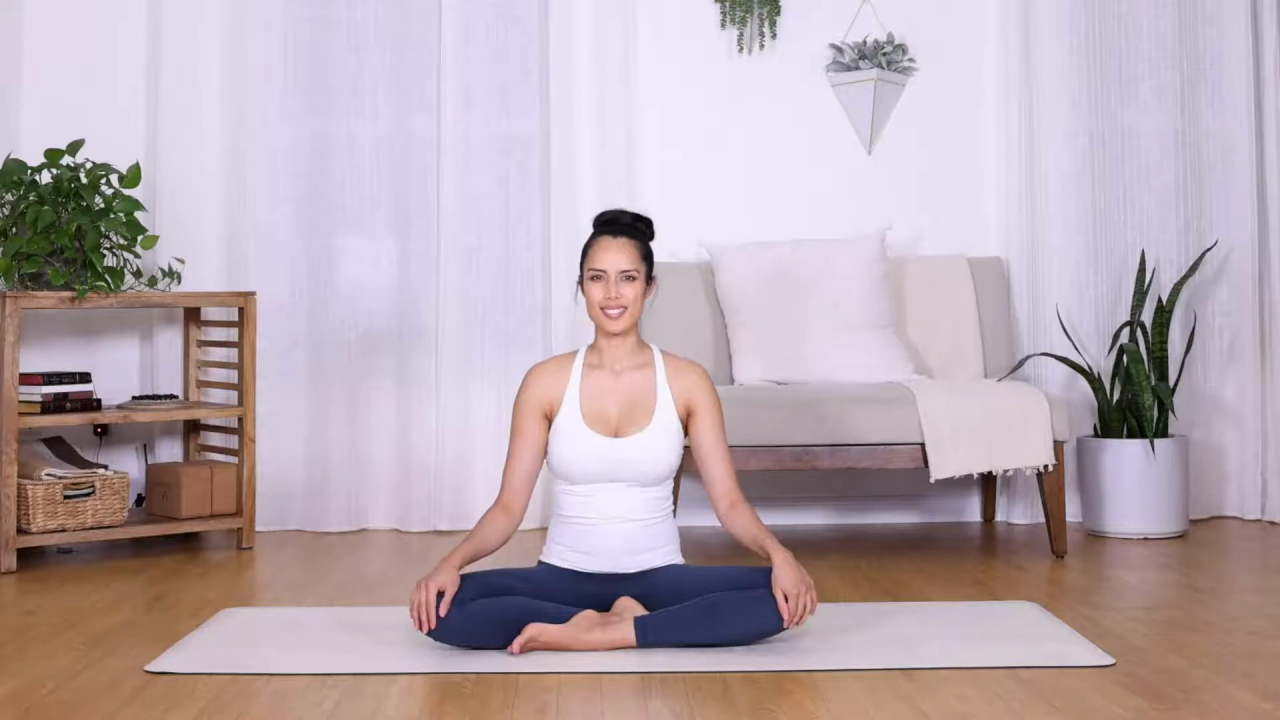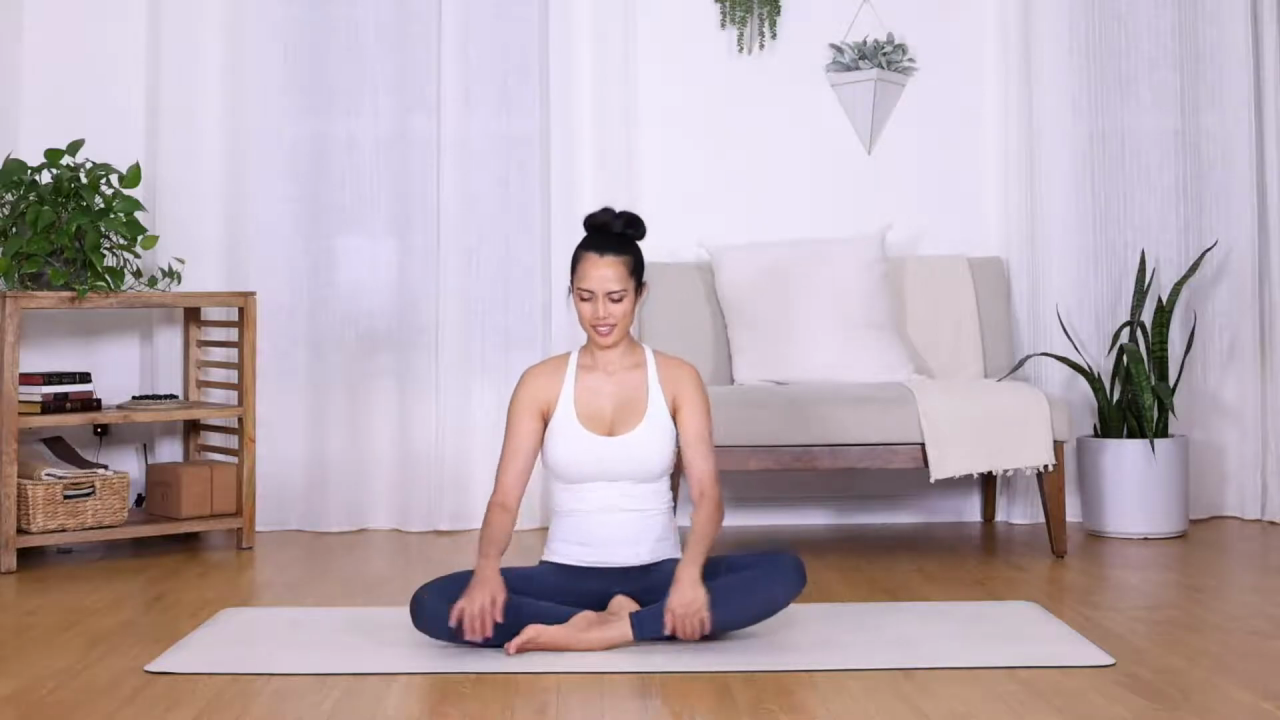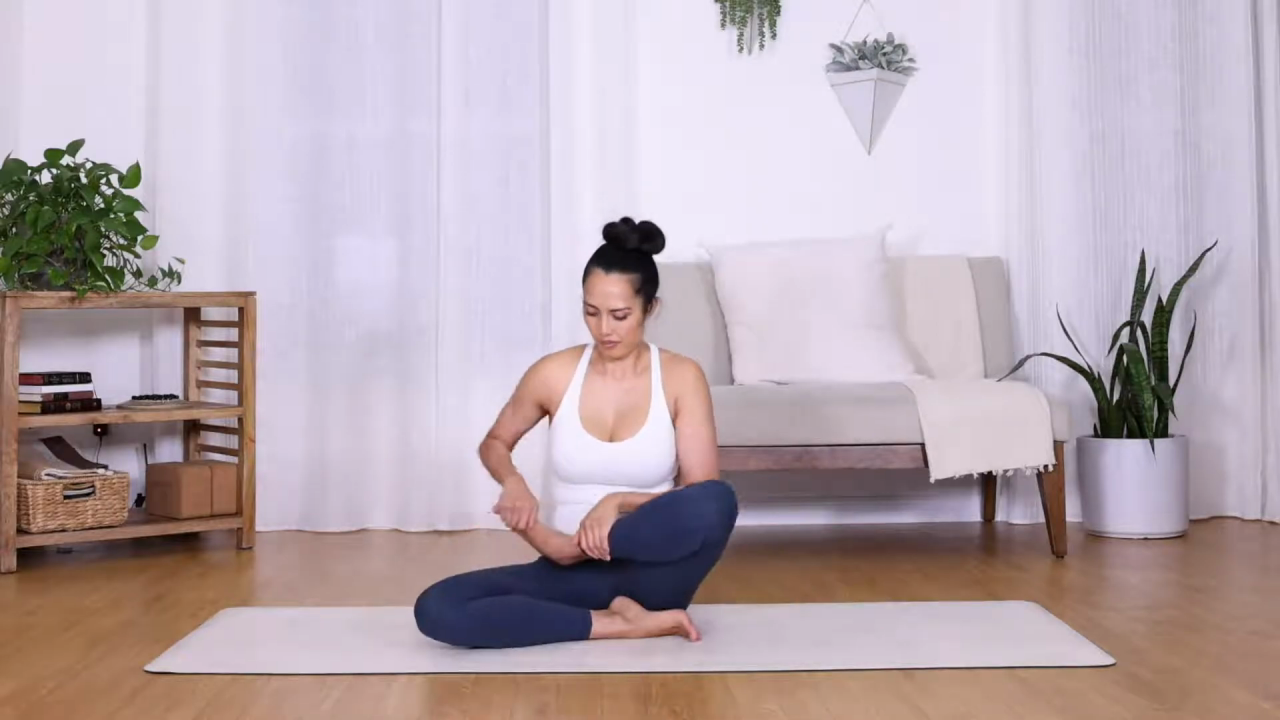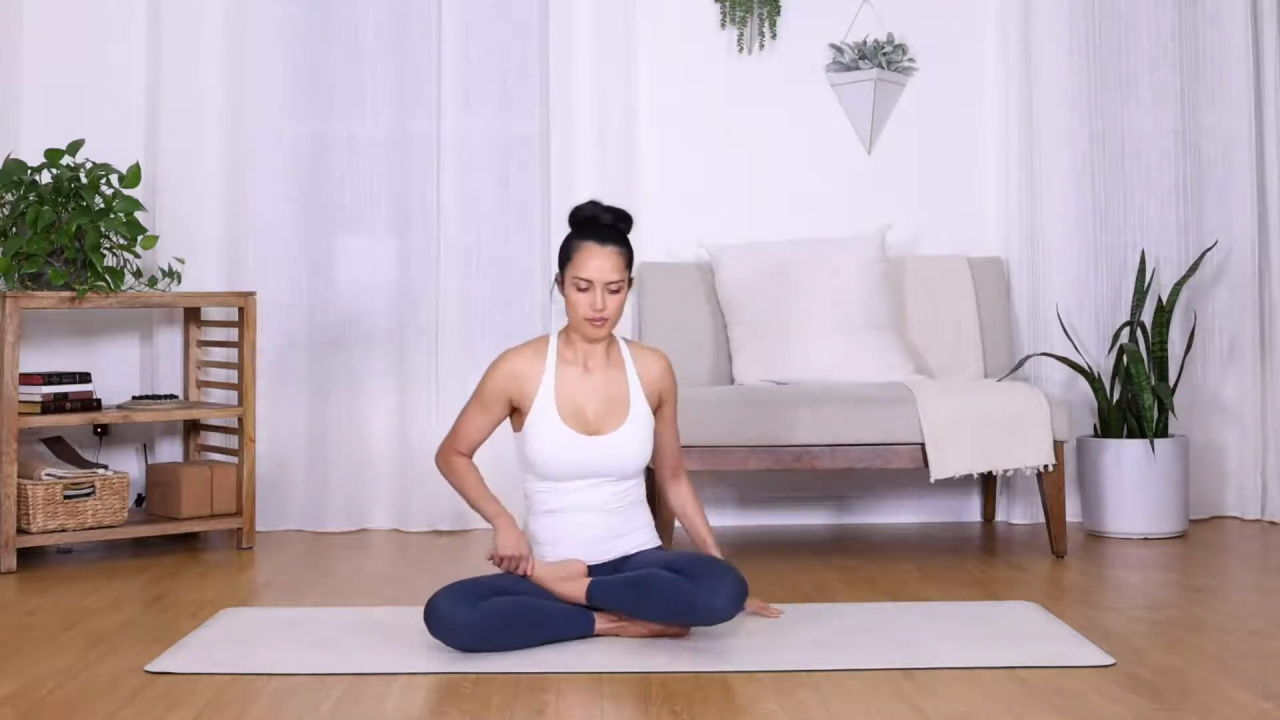
dt=1s
person 1, frame 1
left shoulder: (687, 381)
right shoulder: (546, 381)
left elbow: (729, 501)
right elbow: (509, 505)
left wrist: (779, 554)
right wrist: (451, 562)
left hip: (658, 578)
right hip: (565, 577)
left knee: (783, 597)
right knee: (440, 607)
left ankle: (598, 632)
right ankle: (628, 621)
person 1, frame 2
left shoulder: (678, 379)
right shoulder: (541, 382)
left elbow: (706, 493)
right elbow: (504, 500)
left wrist: (690, 572)
right wrist: (486, 569)
left hip: (655, 573)
right hip: (567, 575)
left knee: (786, 573)
right knee: (434, 606)
left ankle: (600, 630)
right ankle: (650, 622)
person 1, frame 3
left shoulder: (681, 378)
right shoulder: (553, 374)
left elbow: (704, 494)
right elbow: (494, 444)
left wrist: (620, 501)
right wrist: (513, 482)
left hip: (648, 576)
right hip: (569, 576)
left knee: (716, 500)
right knee: (436, 610)
right ankle: (618, 624)
person 1, frame 4
left shoulder: (652, 369)
right shoulder: (519, 369)
left elbow: (673, 478)
right elbow: (452, 455)
left wrist: (720, 564)
right wrist: (503, 521)
left hip: (637, 560)
right hip: (551, 567)
left knee: (722, 592)
right knee: (446, 615)
left ankle: (569, 590)
right ankle: (617, 620)
